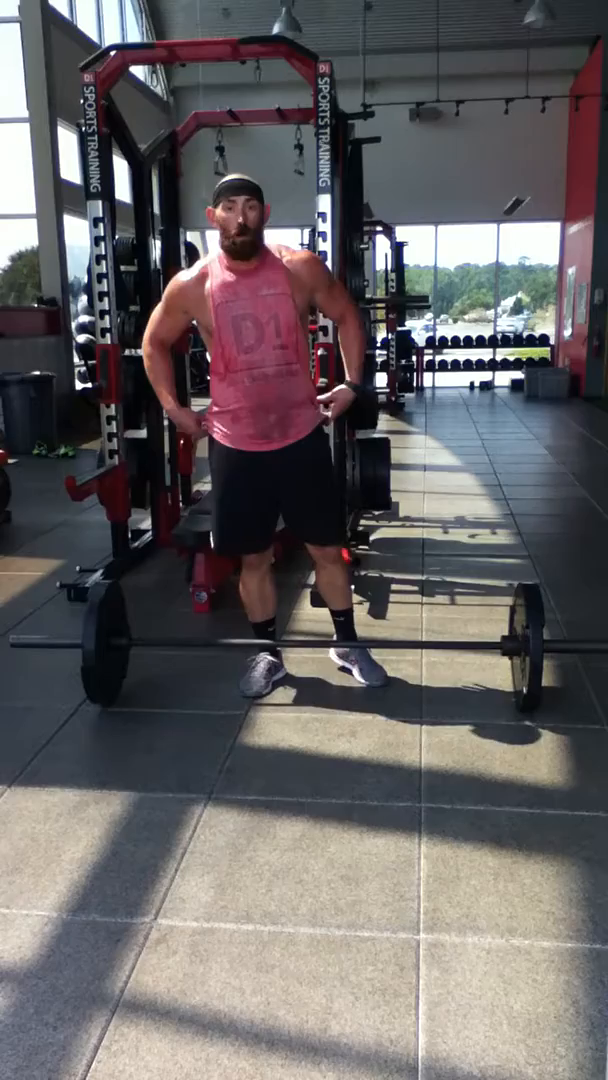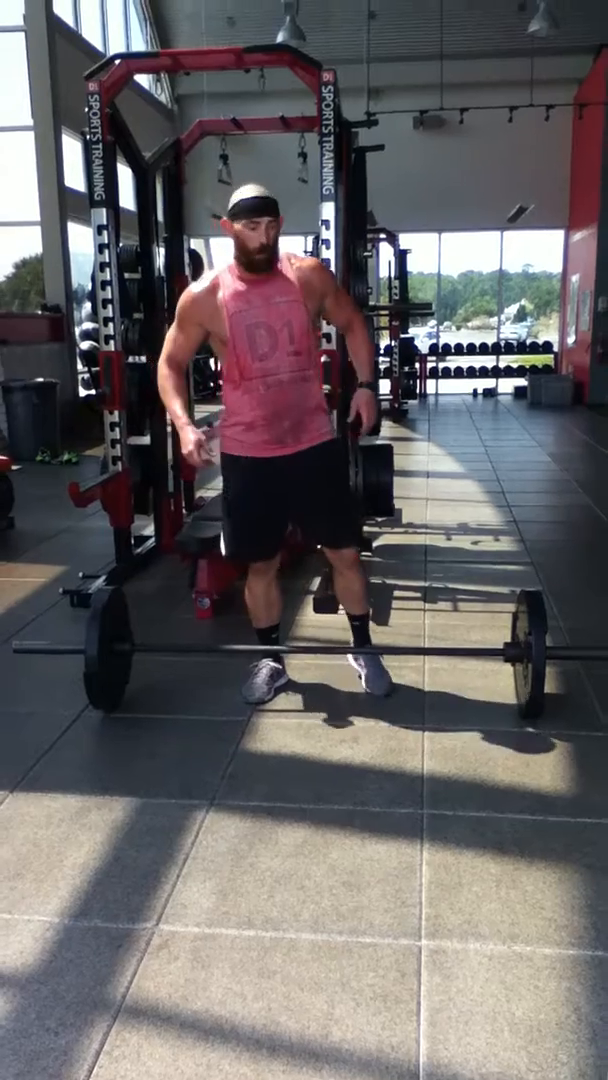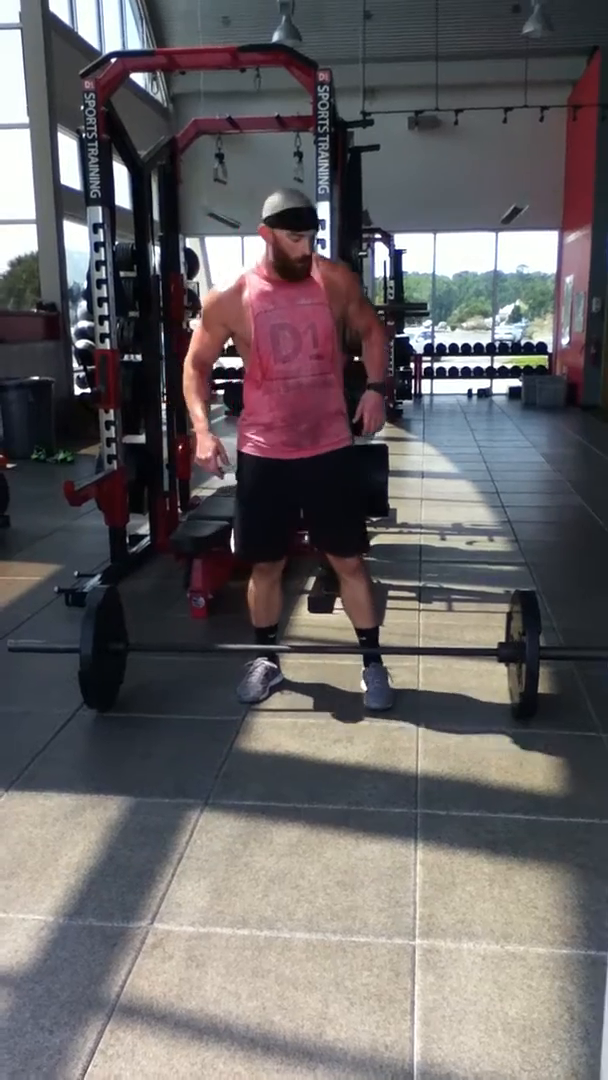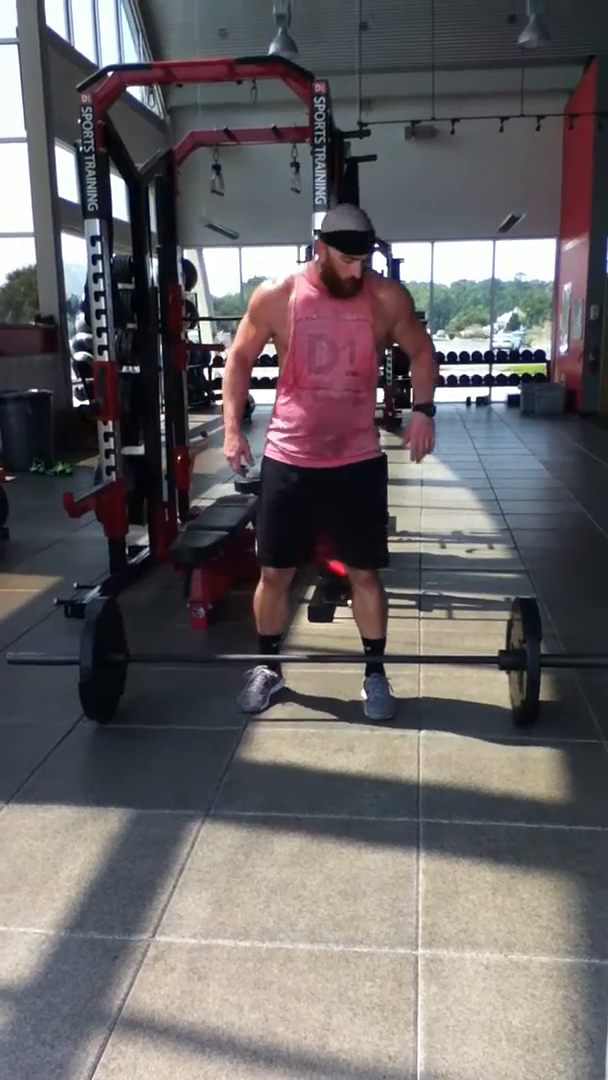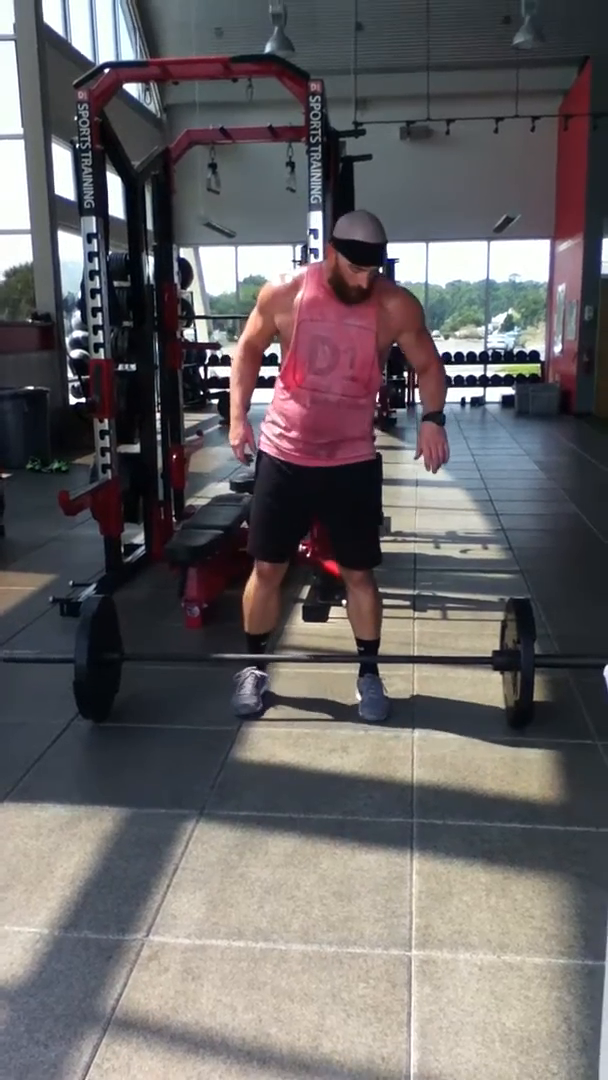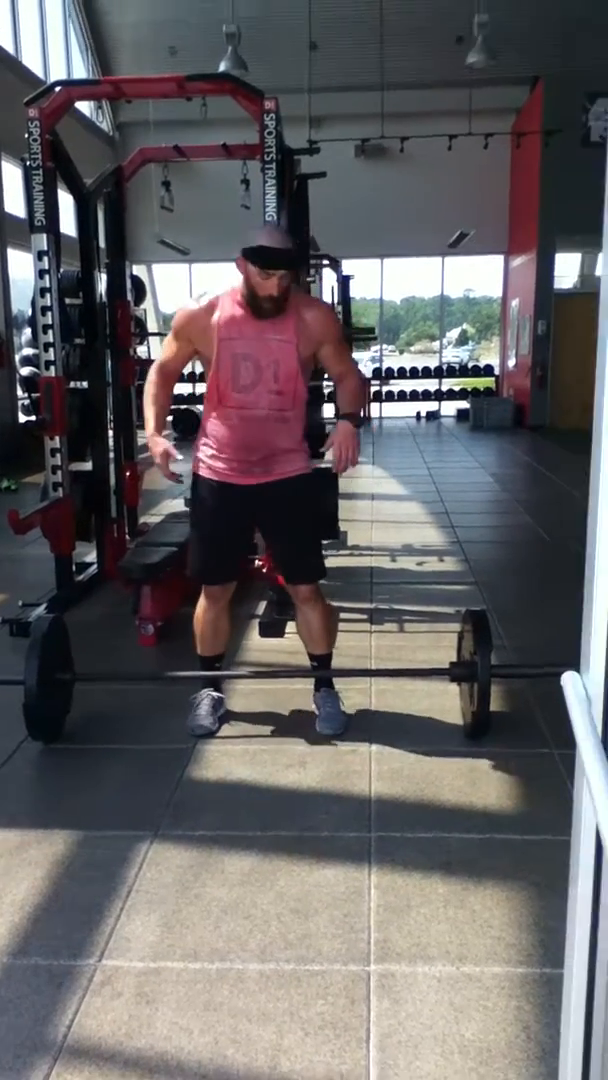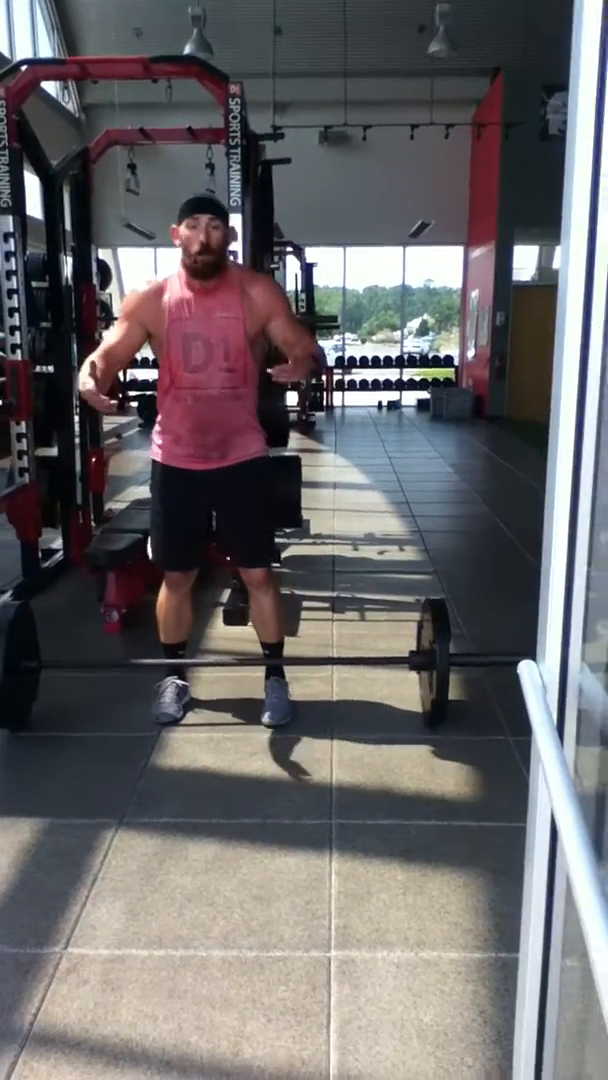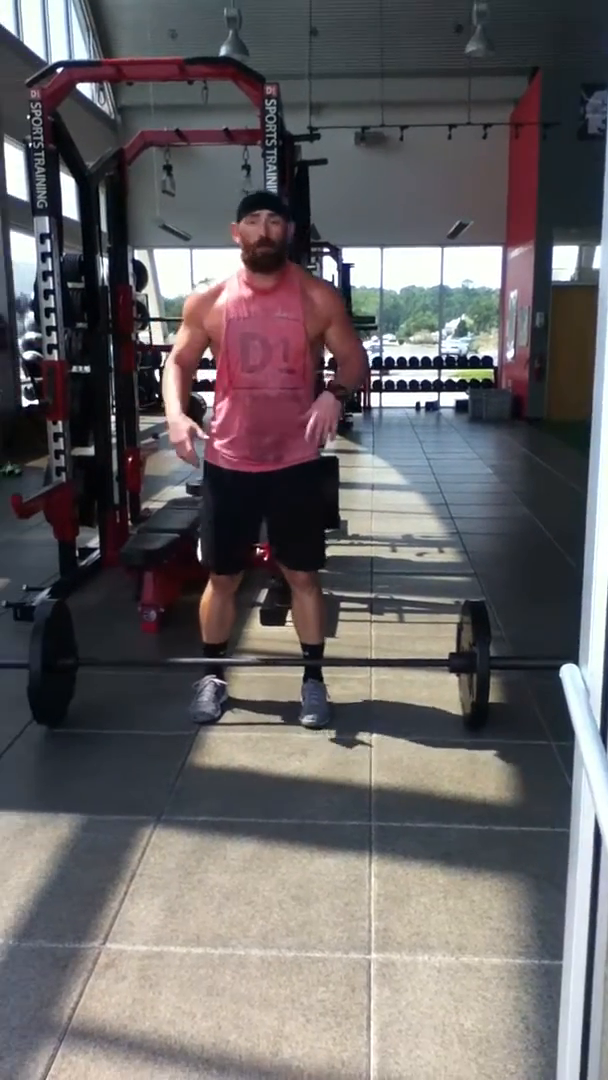
dt=0.3s
person 1, frame 1
left shoulder: (302, 268)
right shoulder: (190, 286)
left elbow: (347, 317)
right elbow: (155, 344)
left wrist: (352, 382)
right wrist: (175, 407)
left hip: (301, 436)
right hip: (235, 445)
left knee: (327, 549)
right knee: (252, 557)
left ankle: (346, 643)
right ankle: (268, 652)
person 1, frame 2
left shoulder: (310, 275)
right shoulder: (202, 297)
left elbow: (352, 324)
right elbow: (171, 364)
left wrist: (365, 385)
right wrist: (183, 423)
left hip: (315, 443)
right hip: (246, 452)
left knee: (344, 553)
right knee: (260, 564)
left ankle: (363, 648)
right ankle: (270, 658)
person 1, frame 3
left shoulder: (337, 280)
right shoulder: (229, 298)
left elbow: (372, 331)
right elbow: (197, 364)
left wrist: (375, 388)
right wrist: (202, 429)
left hip: (330, 448)
right hip: (263, 452)
left knee: (349, 561)
right knee: (265, 564)
left ankle: (372, 661)
right ankle: (267, 658)
person 1, frame 4
left shoulder: (387, 298)
right shoulder: (274, 297)
left elbow: (421, 351)
right elbow: (239, 359)
left wrist: (422, 409)
right wrist: (232, 427)
left hip: (357, 460)
right hip: (288, 457)
left knee: (364, 572)
right knee: (274, 570)
left ankle: (374, 672)
right ankle: (268, 666)
person 1, frame 5
left shoulder: (397, 306)
right shoulder: (282, 294)
left elbow: (429, 365)
right elbow: (248, 351)
left wrist: (432, 419)
right wrist: (238, 417)
left hip: (351, 460)
right hip: (283, 454)
left knee: (359, 573)
right knee: (266, 568)
left ankle: (367, 672)
right ankle: (254, 665)
person 1, frame 6
left shoulder: (315, 318)
right shoulder: (199, 317)
left elbow: (347, 374)
right elbow: (163, 371)
left wrist: (348, 420)
right wrist: (154, 431)
left hip: (287, 474)
right hip: (219, 476)
left knee: (306, 587)
right knee: (215, 589)
left ankle: (324, 686)
right ankle: (211, 686)
person 1, frame 7
left shoulder: (260, 293)
right shoulder: (149, 301)
left elbow: (306, 347)
right elbow: (107, 355)
left wrist: (301, 363)
right wrist: (88, 380)
left hip: (242, 458)
right hip: (176, 462)
left knee: (258, 573)
right knee: (176, 577)
left ankle: (274, 675)
right ankle: (175, 675)
person 1, frame 8
left shoulder: (319, 297)
right shoulder: (207, 301)
left elbow: (353, 358)
right elbow: (178, 362)
left wrist: (335, 396)
right wrist: (177, 415)
left hip: (295, 462)
right hip: (228, 463)
left knee: (303, 576)
right knee: (222, 578)
left ankle: (312, 677)
right ankle: (213, 674)
